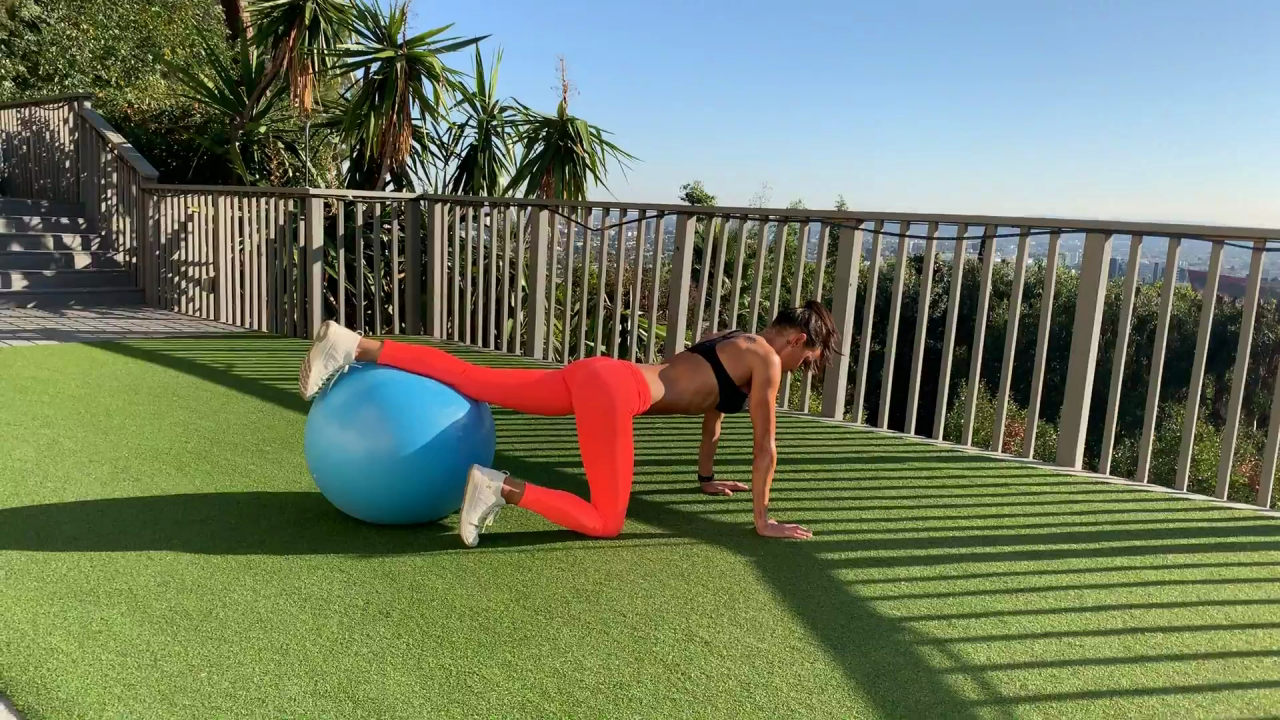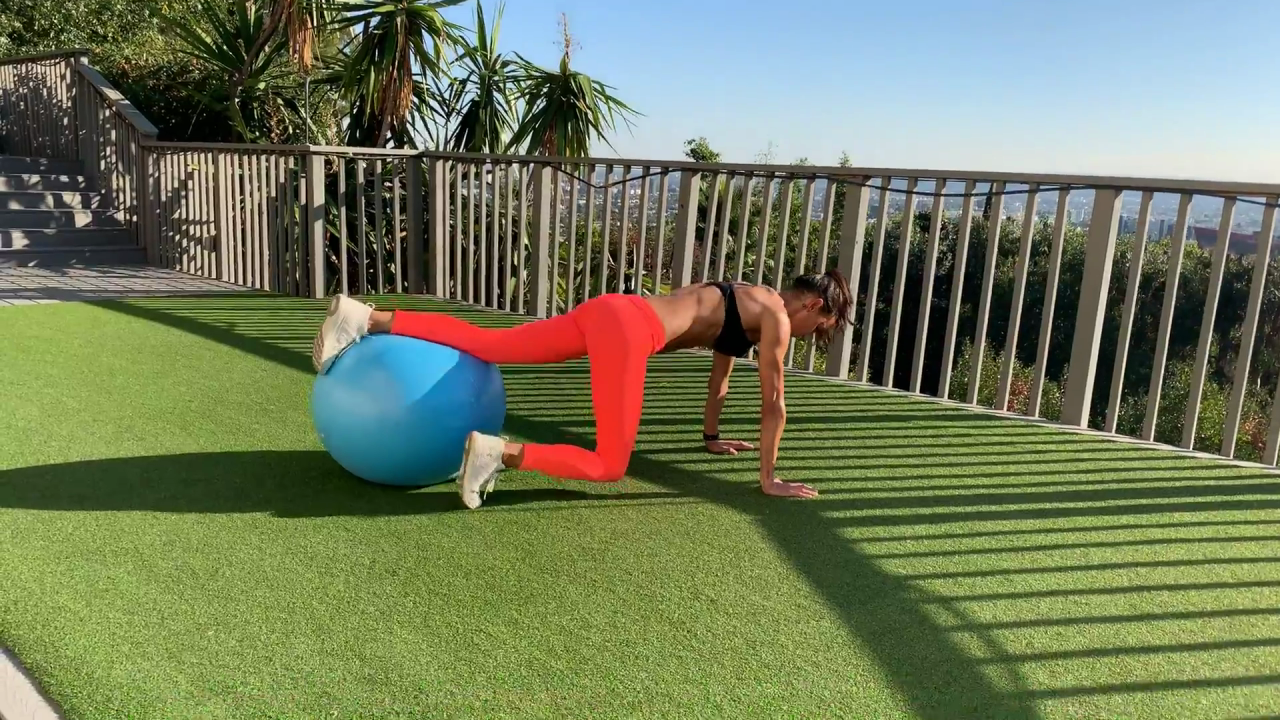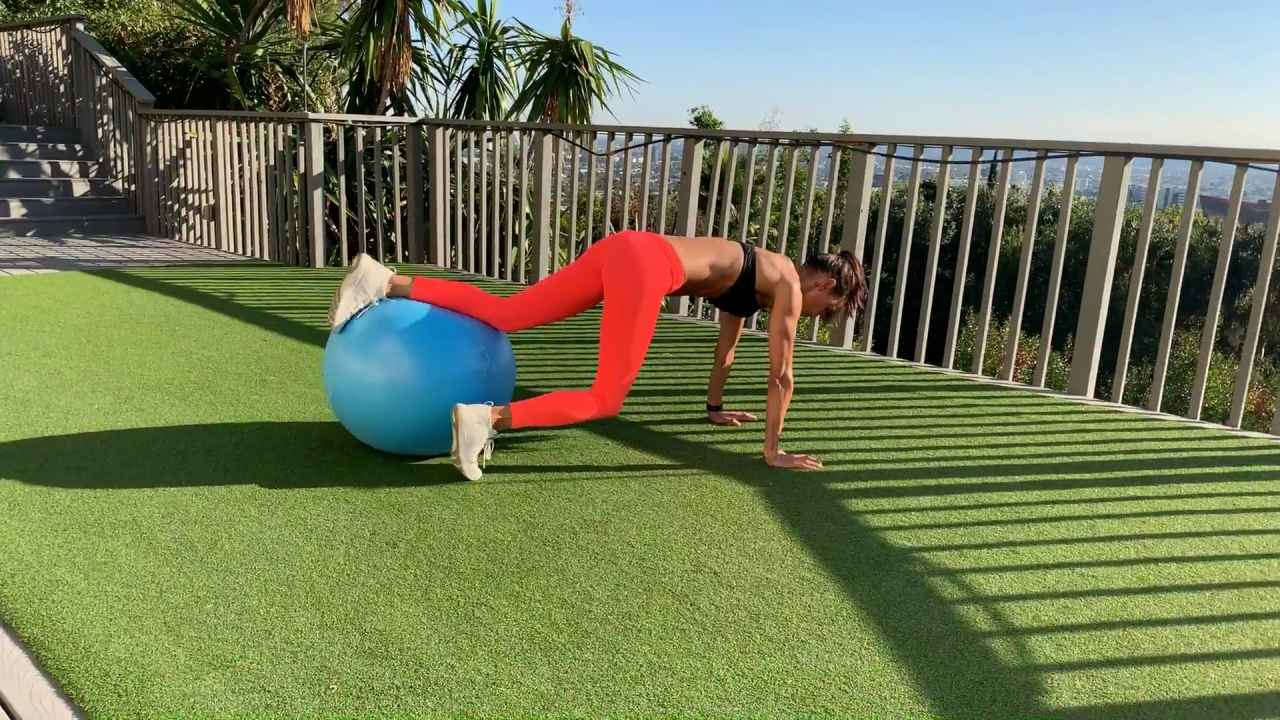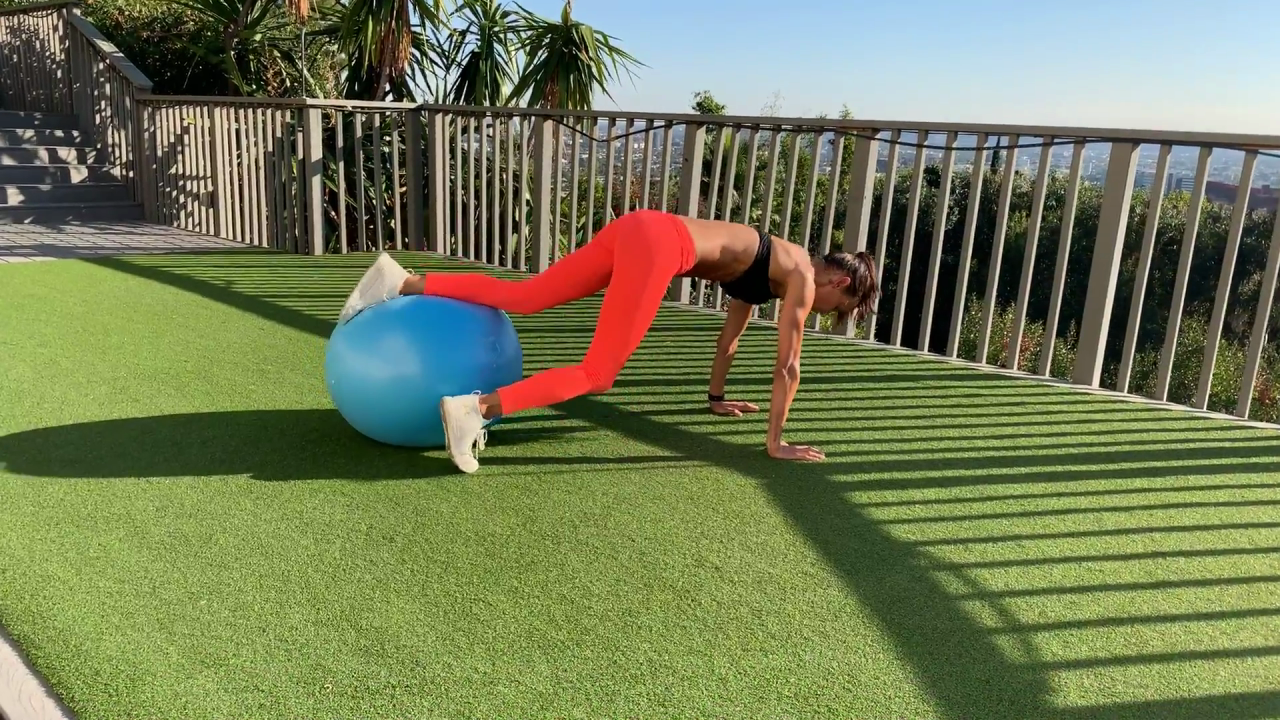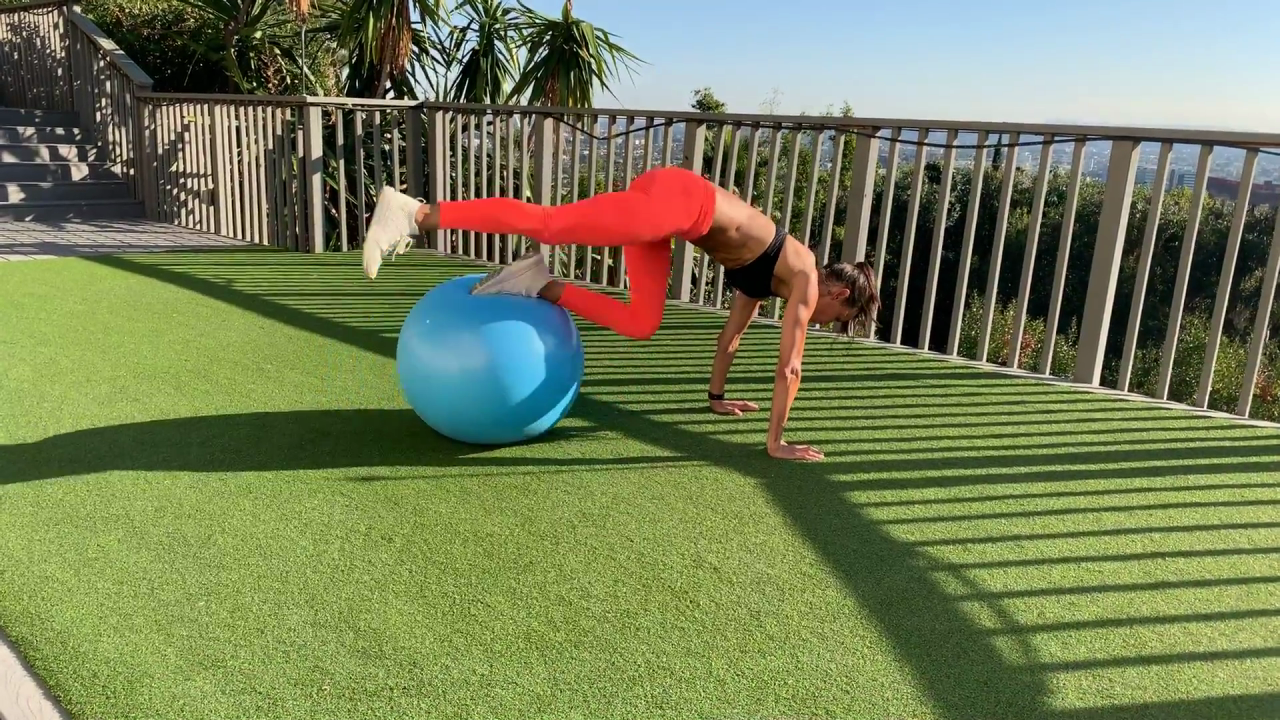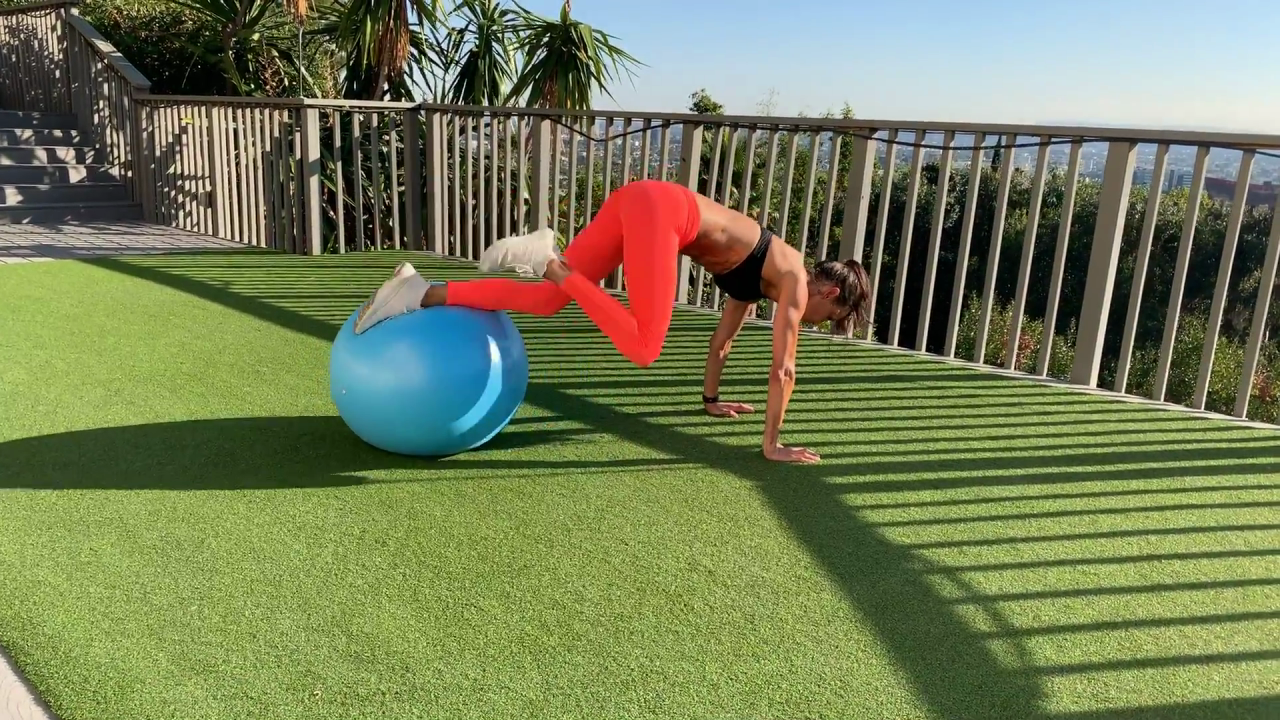
dt=0.5s
person 1, frame 1
left shoulder: (734, 345)
right shoulder: (766, 359)
left elbow: (712, 410)
right elbow: (764, 446)
left wrist: (706, 478)
right wrist: (763, 519)
left hip: (594, 375)
right hip: (613, 392)
left knee: (471, 380)
right knee: (606, 524)
left ankle: (352, 345)
right ankle: (501, 488)
person 1, frame 2
left shoulder: (746, 306)
right shoulder: (775, 314)
left elbow: (719, 375)
right elbow: (773, 404)
left wrist: (711, 437)
right wrist: (768, 478)
left hip: (606, 312)
right hip: (627, 328)
left knee: (483, 343)
right knee: (609, 468)
left ankle: (362, 317)
right ankle: (499, 451)
person 1, frame 3
left shoulder: (754, 278)
right shoulder: (788, 284)
left elbow: (726, 343)
right elbow: (781, 375)
left wrist: (715, 408)
right wrist: (773, 450)
left hip: (621, 250)
right hip: (643, 264)
left knee: (502, 312)
right knee: (605, 400)
left ankle: (381, 282)
right ankle: (487, 418)
person 1, frame 4
left shoulder: (768, 273)
right shoulder: (801, 277)
left elbow: (731, 333)
right elbow: (787, 368)
left wrist: (716, 397)
right wrist: (776, 442)
left hip: (636, 230)
right hip: (654, 245)
left knee: (524, 296)
right knee: (596, 375)
left ankle: (401, 281)
right ankle: (476, 408)
person 1, frame 5
left shoulder: (768, 275)
right shoulder: (805, 279)
left elbow: (732, 331)
right elbow: (789, 367)
left wrist: (716, 396)
right wrist: (776, 441)
left hip: (662, 192)
right hip: (675, 198)
left knee: (641, 326)
right knee: (544, 224)
left ankle: (541, 287)
right ankle: (414, 212)
person 1, frame 6
left shoulder: (758, 277)
right shoulder: (795, 280)
left elbow: (723, 336)
right elbow: (782, 369)
left wrist: (711, 399)
right wrist: (772, 444)
left hip: (636, 201)
right hip: (656, 207)
left knee: (541, 299)
right knee: (641, 347)
left ankle: (422, 292)
right ankle: (549, 260)
